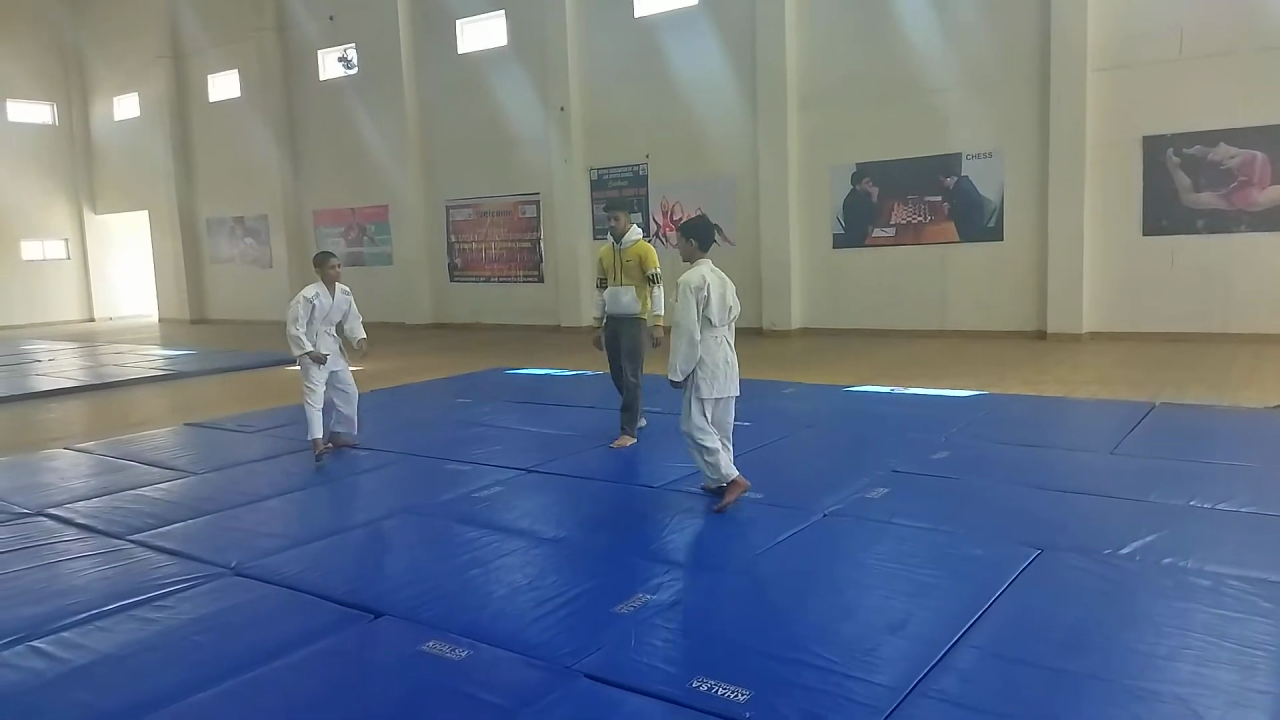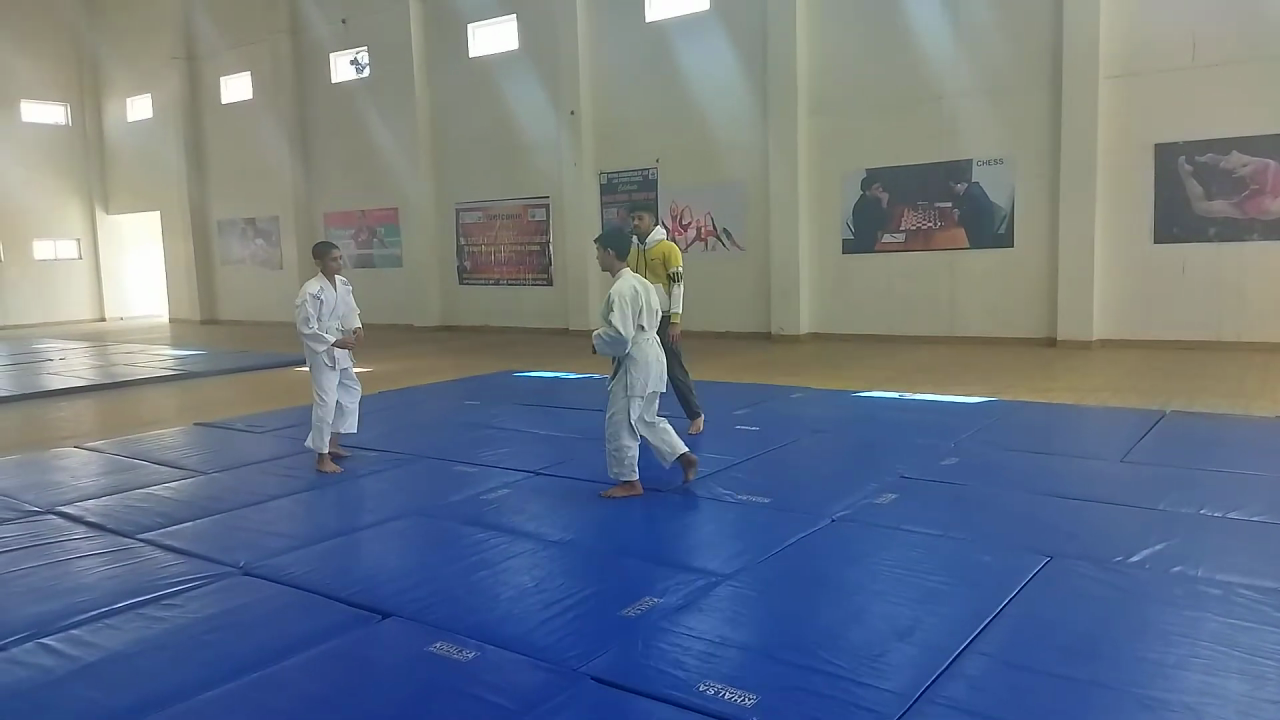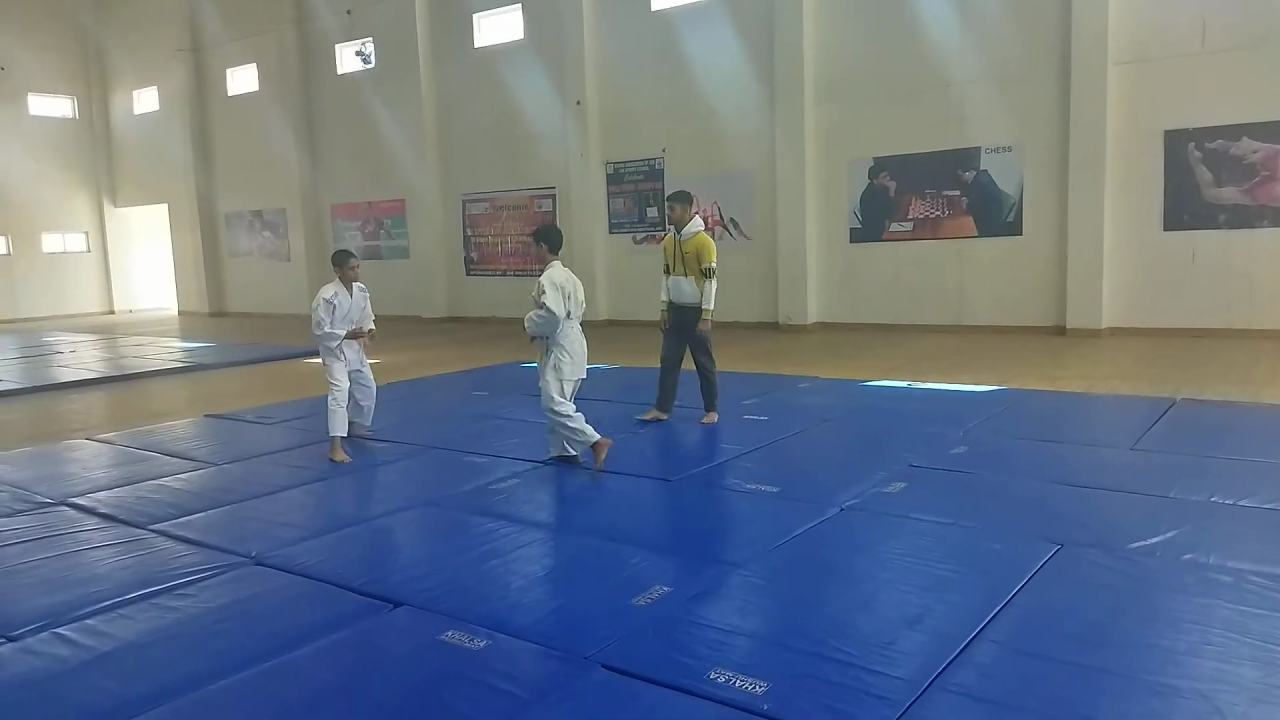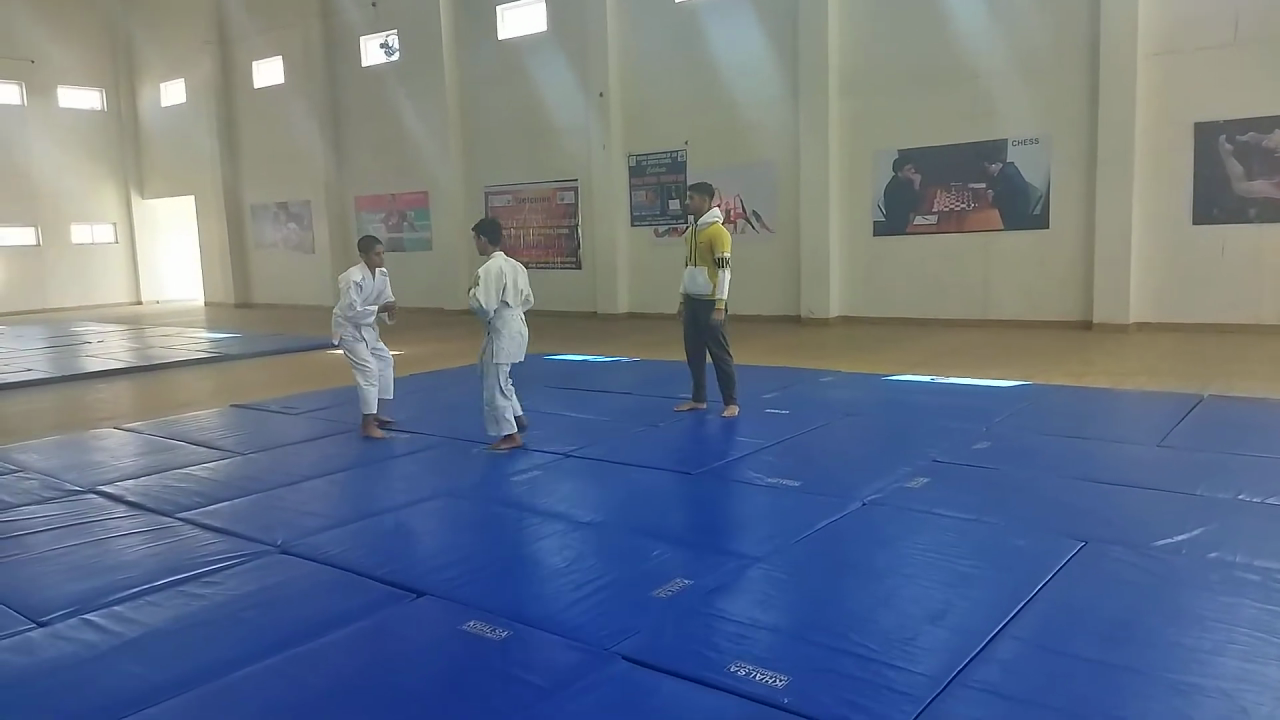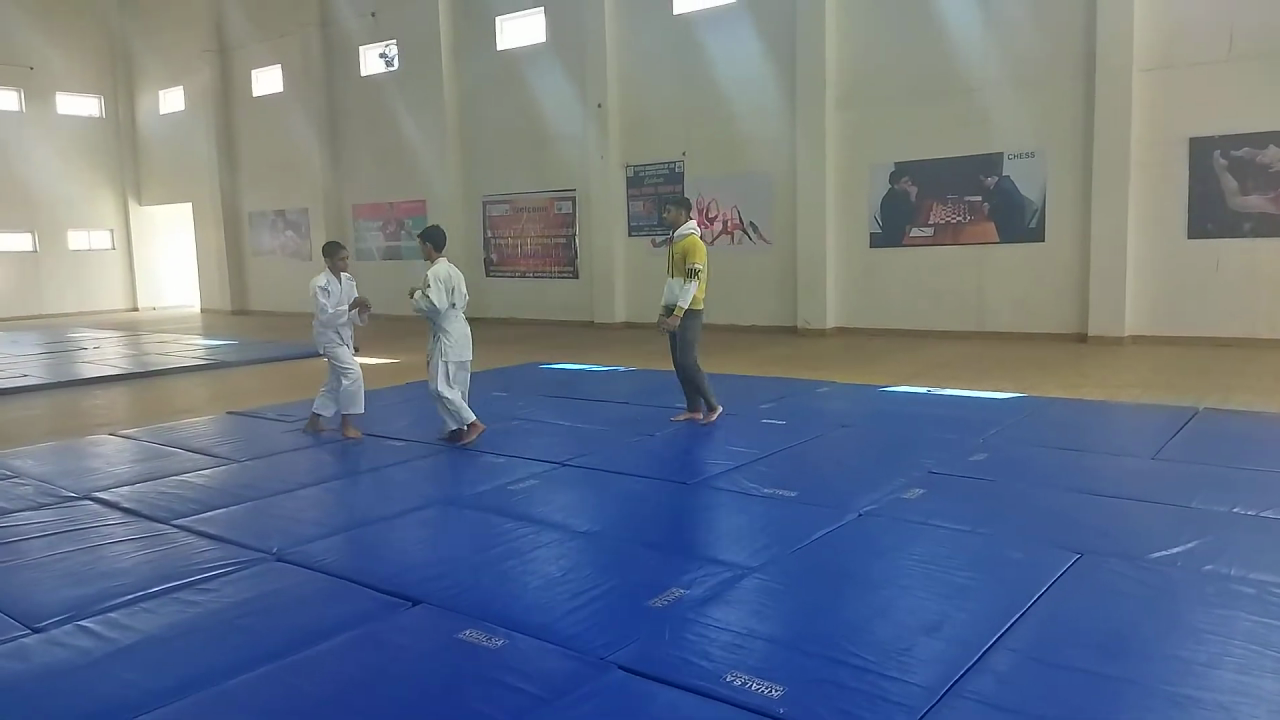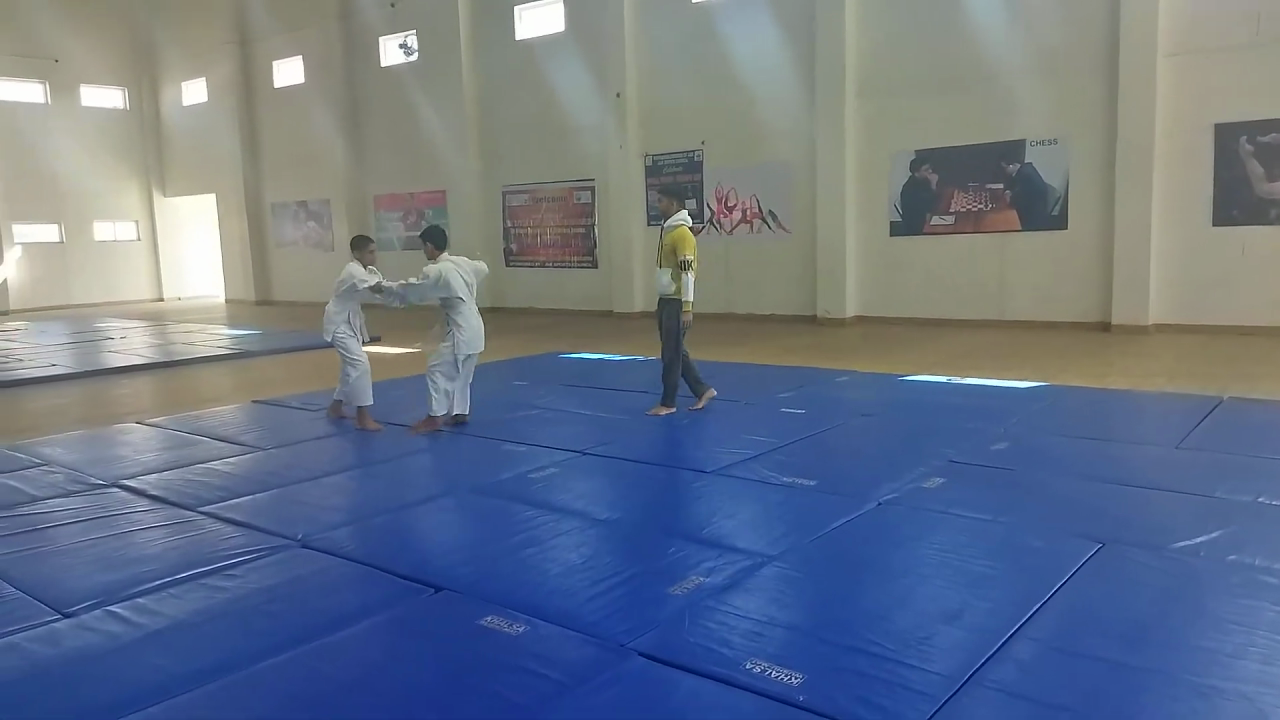
dt=0.5s
person 1, frame 1
left shoulder: (689, 279)
right shoulder: (722, 278)
left elbow: (686, 331)
left wrist: (677, 370)
left hip: (702, 362)
right hip: (724, 357)
left knee: (697, 427)
right knee: (718, 425)
left ankle: (732, 479)
right ankle: (721, 482)
person 1, frame 2
left shoulder: (620, 289)
right shoulder: (642, 282)
left elbow: (620, 336)
left wrist: (598, 340)
left hip: (635, 363)
right hip: (651, 357)
left knee: (619, 421)
right knee: (646, 419)
left ankle: (629, 480)
right ankle: (683, 457)
person 1, frame 3
left shoulder: (549, 278)
right shoulder: (568, 275)
left elbow: (552, 316)
left wrist: (531, 323)
right wrist: (540, 329)
left hip: (561, 349)
right hip: (571, 344)
left knee: (555, 403)
right knee: (559, 400)
left ankle: (597, 441)
right ankle: (568, 451)
person 1, frame 4
left shoulder: (488, 270)
right shoulder: (515, 266)
left elbow: (483, 307)
right elbow: (527, 300)
left wrist: (473, 293)
left hip: (502, 334)
right hip: (517, 327)
left knee: (494, 386)
right knee: (498, 381)
left ankle: (510, 434)
right ankle: (517, 418)
person 1, frame 5
left shoulder: (435, 273)
right shoulder: (453, 270)
left elbow: (434, 306)
left wrist: (417, 296)
right wrist: (422, 299)
left hip: (447, 335)
right hip: (458, 331)
left knee: (441, 385)
right knee: (455, 384)
left ankle: (472, 424)
right ankle: (460, 427)
person 1, frame 6
left shoulder: (435, 271)
right shoulder: (461, 262)
left elbow: (412, 291)
right elbow: (482, 268)
left hip: (461, 328)
right hip: (472, 325)
left knee: (438, 370)
right knee: (460, 373)
left ankle: (435, 417)
right ankle: (460, 413)
person 2, frame 1
left shoulder: (643, 249)
right shoulder: (604, 252)
left elbow: (656, 287)
right elbow: (601, 291)
left wrist: (657, 323)
right wrist: (597, 325)
left hip: (635, 321)
right hip: (612, 322)
left knee: (630, 378)
right knee: (618, 376)
left ankle: (628, 432)
right ankle: (635, 418)
person 2, frame 2
left shoulder: (668, 248)
right shoulder: (630, 253)
left elbow: (678, 285)
left wrist: (675, 321)
left hip: (665, 319)
left knee: (675, 370)
left ankle: (695, 415)
person 2, frame 3
left shoulder: (703, 241)
right shoulder: (669, 241)
left elbow: (711, 280)
left wrist: (707, 316)
right wrist: (664, 309)
left hip: (697, 311)
right hip: (676, 310)
left knee: (704, 362)
right knee: (668, 360)
left ankle: (711, 410)
right ankle: (661, 409)
person 2, frame 4
left shoulder: (718, 231)
right shoulder: (691, 231)
left elbow: (724, 271)
left wrist: (720, 306)
right wrist: (682, 299)
left hip: (710, 303)
right hip: (692, 301)
left knee: (720, 354)
right knee: (693, 353)
left ankle: (731, 402)
right ankle: (699, 399)
person 2, frame 5
left shoulder: (693, 243)
right shoulder: (673, 242)
left elbow: (693, 282)
left wrist: (678, 313)
right wrist: (664, 311)
left hip: (689, 313)
right hip: (675, 312)
left knee: (686, 362)
right knee: (680, 363)
left ankle: (711, 405)
right ankle: (694, 408)
person 2, frame 6
left shoulder: (682, 234)
right shoulder: (666, 231)
left elbow: (687, 273)
left wrist: (687, 308)
left hip: (677, 302)
right hip: (665, 300)
left knee: (671, 354)
right knee: (676, 351)
left ankle: (668, 403)
right ankle: (703, 390)
person 3, frame 1
left shoulder: (345, 293)
right shoulder: (307, 296)
left elbow: (352, 320)
right elbow: (294, 328)
left wrist: (360, 339)
right wrist: (309, 353)
left hip: (333, 349)
right hip: (310, 350)
left knee: (348, 392)
right knee: (314, 395)
left ankle: (338, 434)
right ankle: (318, 443)
person 3, frame 2
left shoulder: (343, 284)
right shoulder: (311, 292)
left elbow: (350, 312)
right elbow: (305, 328)
left wrist: (356, 329)
right wrist: (334, 343)
left hip: (339, 349)
right hip: (321, 352)
left knee: (351, 392)
right knee: (325, 401)
left ankle: (332, 443)
right ankle: (322, 457)
person 3, frame 3
left shoulder: (361, 290)
right shoulder: (327, 296)
left elbow: (366, 316)
right elbow: (319, 330)
left wrist: (370, 330)
right wrist: (346, 335)
left hip: (354, 348)
right hip: (333, 351)
left knee: (367, 388)
right knee: (340, 391)
left ankle: (355, 426)
right ankle: (336, 446)
person 3, frame 4
left shoulder: (382, 274)
right shoulder: (353, 278)
left elbow: (386, 298)
right elbow: (351, 312)
left wrist: (389, 310)
right wrist: (379, 309)
left hip: (366, 327)
right hip: (347, 329)
left knee: (385, 361)
right knee: (368, 370)
left ankle: (375, 412)
right ankle: (368, 423)
person 3, frame 5
left shoulder: (348, 280)
right shoulder: (321, 285)
left elbow: (353, 314)
right elbow: (325, 316)
left wrist: (361, 310)
right wrist: (350, 307)
left hip: (343, 336)
right hip: (331, 337)
left knee: (335, 380)
right knee: (352, 373)
left ankle: (313, 422)
right ankle: (346, 424)
person 3, frame 6
left shoulder: (367, 270)
right shoulder: (353, 272)
left elbow: (381, 285)
right elbow: (374, 287)
left hip: (349, 323)
right hip: (339, 325)
left knee: (352, 366)
right knee: (359, 364)
left ankle: (336, 406)
right ankle: (363, 416)
